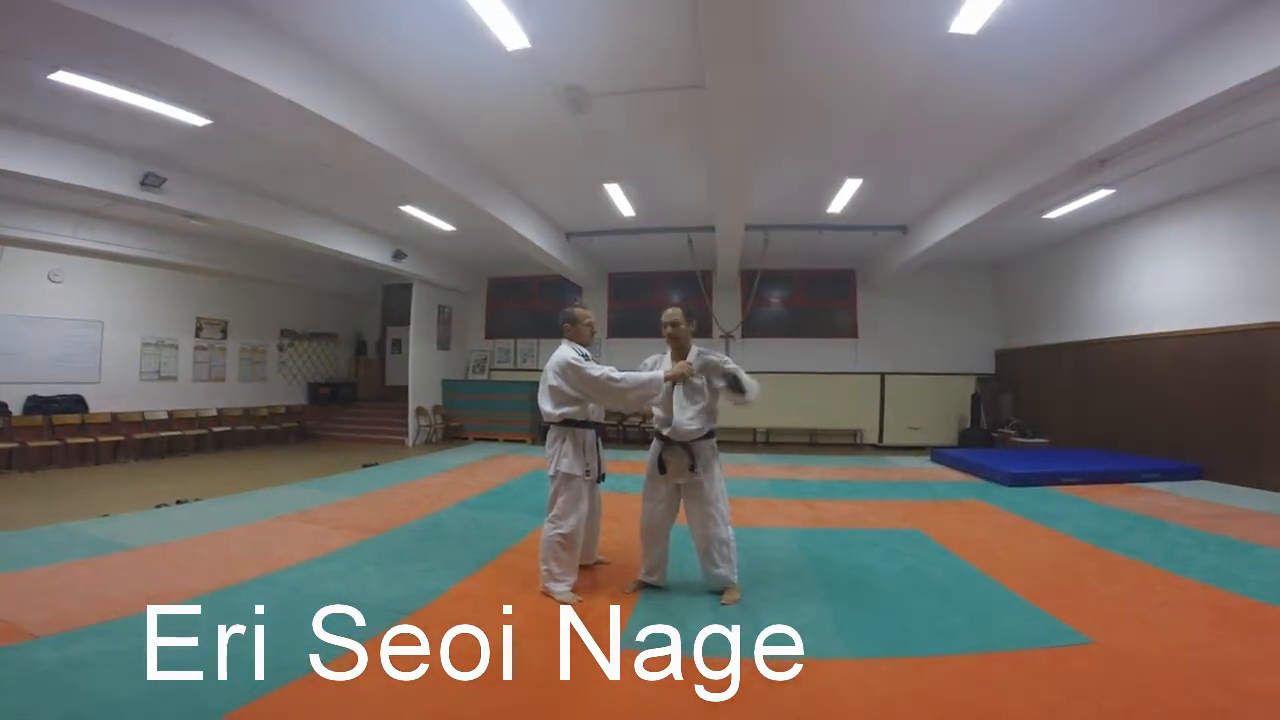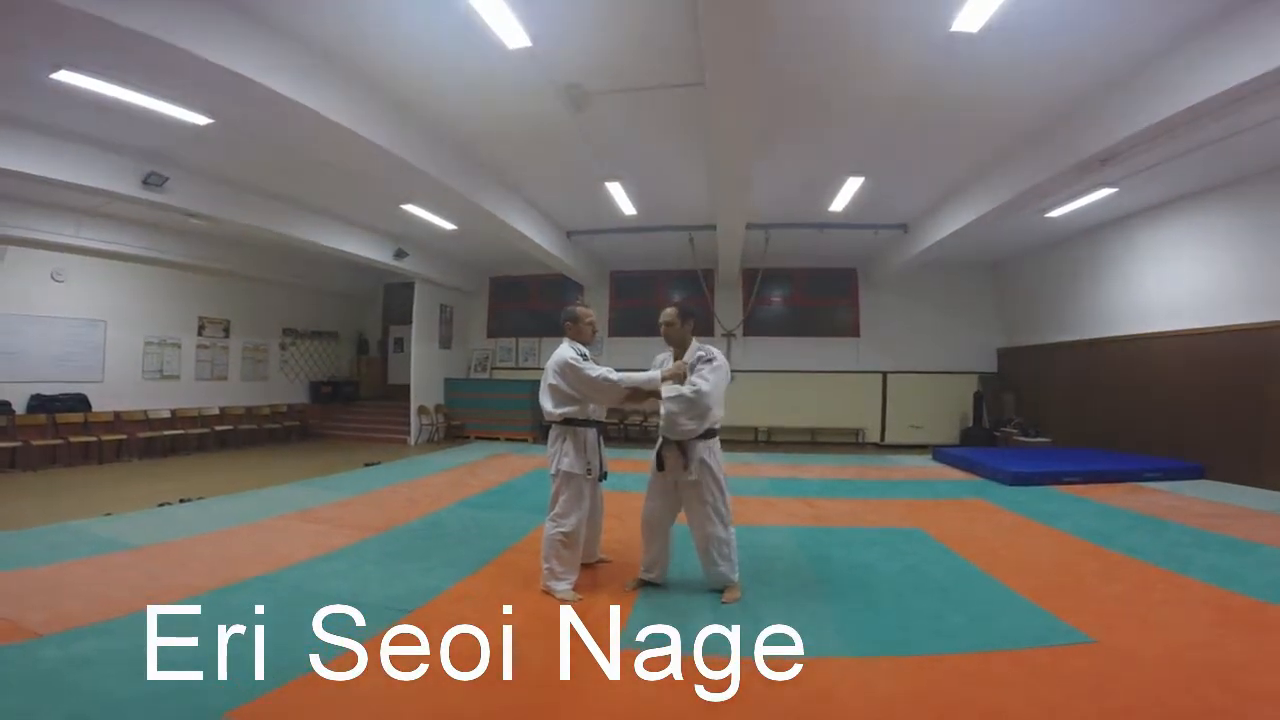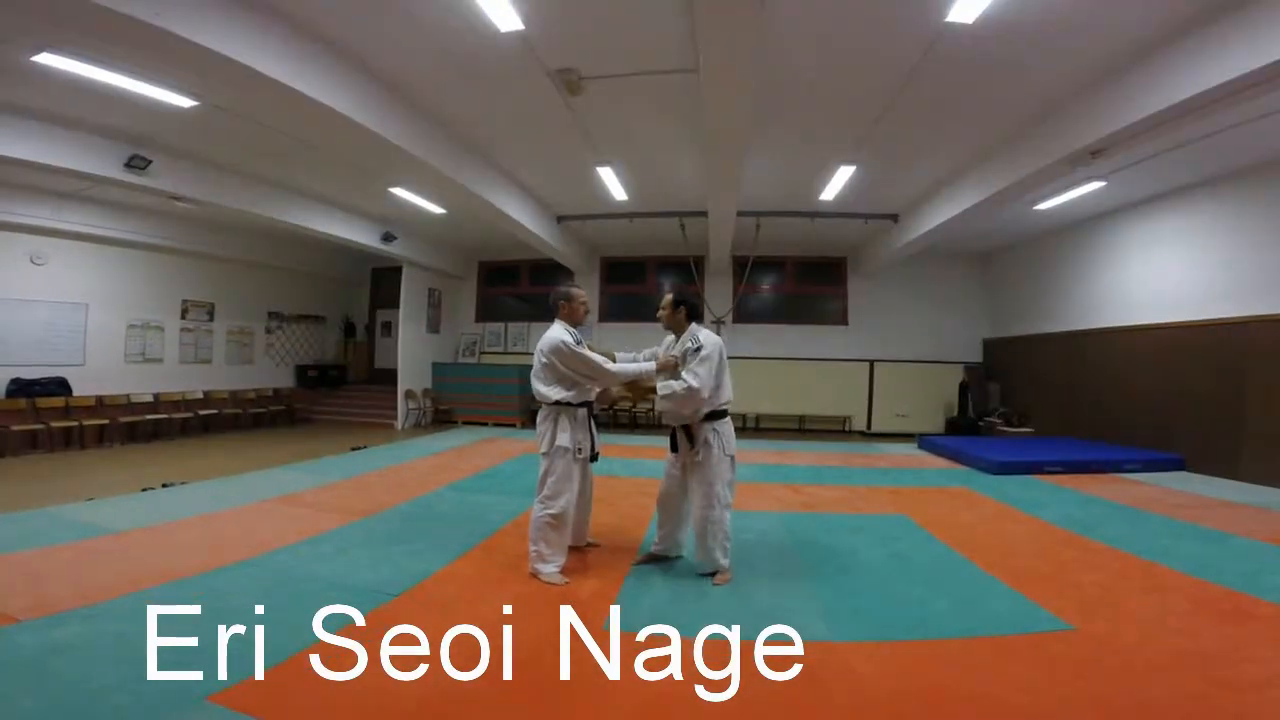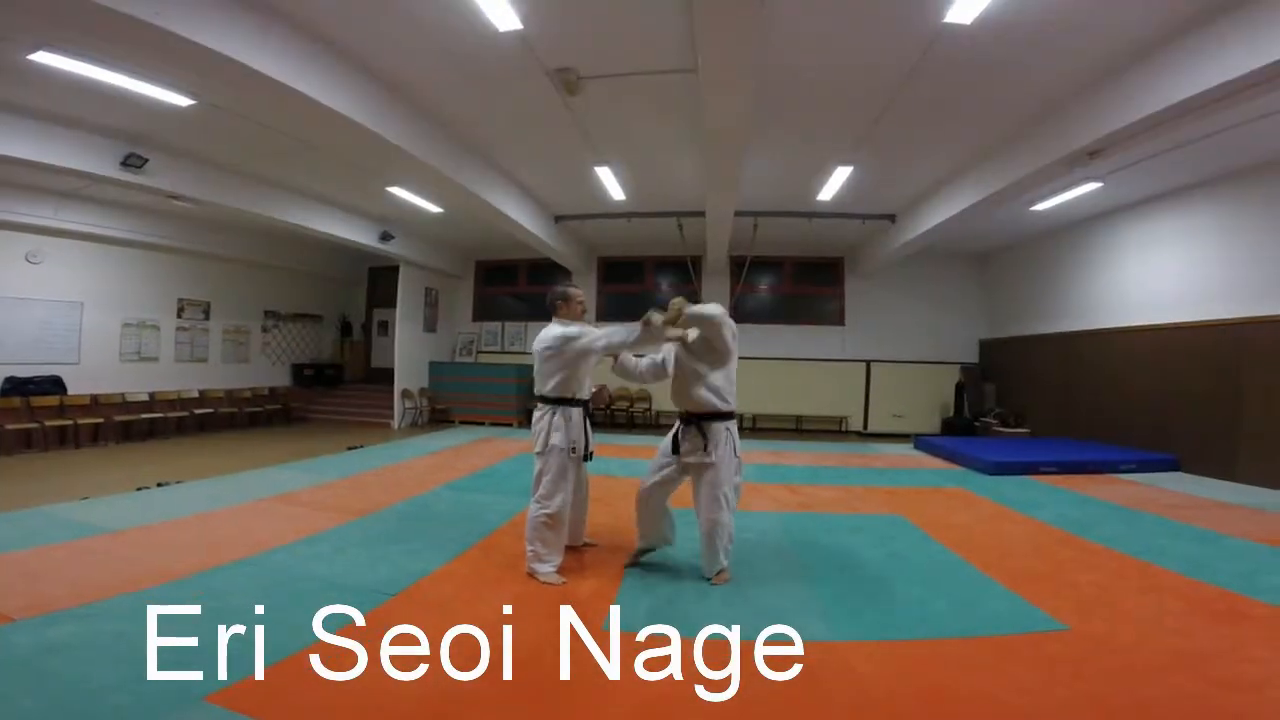
dt=0.3s
person 1, frame 1
left shoulder: (576, 357)
right shoulder: (567, 360)
left elbow: (601, 390)
right elbow: (614, 383)
right wrist: (666, 375)
left hip: (583, 440)
right hip: (570, 443)
left knee: (588, 505)
right knee: (566, 513)
left ankle: (584, 555)
right ankle: (555, 582)
person 1, frame 2
left shoulder: (578, 356)
right shoulder: (567, 359)
left elbow: (599, 390)
right elbow: (611, 383)
right wrist: (663, 375)
left hip: (585, 438)
right hip: (571, 441)
left knee: (590, 504)
right knee: (567, 513)
left ankle: (587, 554)
right ankle: (556, 580)
person 1, frame 3
left shoulder: (568, 337)
right shoulder: (558, 341)
right elbow: (603, 370)
left wrist: (598, 390)
right wrist: (656, 366)
left hip: (575, 420)
right hip: (561, 424)
left knee: (580, 486)
right knee: (556, 495)
left ankle: (575, 537)
right ankle: (544, 563)
person 1, frame 4
left shoulder: (567, 336)
right shoulder: (557, 337)
right elbow: (604, 339)
left wrist: (591, 390)
right wrist: (648, 329)
left hip: (572, 418)
right hip: (557, 423)
left knee: (575, 486)
right knee: (552, 495)
left ankle: (572, 537)
right ankle: (541, 563)
person 2, frame 1
left shoulder: (711, 362)
right shoulder: (652, 365)
left elbow: (745, 391)
left wrist: (727, 374)
left hip: (700, 453)
right hip: (663, 452)
left knee: (711, 522)
right knee: (653, 520)
left ankle: (727, 581)
right ankle: (651, 576)
person 2, frame 2
left shoulder: (710, 358)
right shoulder: (662, 361)
left elbow: (699, 396)
right elbow: (652, 388)
left wrist: (653, 393)
left hip: (699, 451)
right hip: (669, 448)
left knee: (711, 521)
right knee: (655, 517)
left ankle: (728, 580)
right ankle: (652, 573)
person 2, frame 3
left shoulder: (706, 342)
right shoulder: (672, 344)
left elbow: (693, 388)
right elbow: (644, 361)
left wrist: (649, 389)
right wrist: (606, 356)
left hip: (710, 433)
right hip: (687, 433)
left knee: (710, 503)
right knee: (671, 496)
left ankle: (718, 564)
right ankle: (665, 549)
person 2, frame 4
left shoulder: (715, 340)
right shoulder: (673, 348)
left elbow: (715, 316)
right elbow: (643, 371)
left wrist: (681, 316)
right wrist: (616, 356)
left hip: (716, 434)
right hip: (684, 431)
left knee: (715, 507)
right knee: (651, 490)
left ankle: (718, 565)
right ankle: (653, 540)
